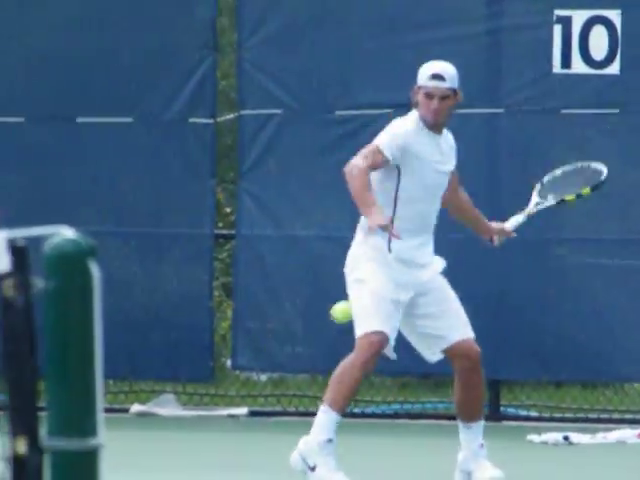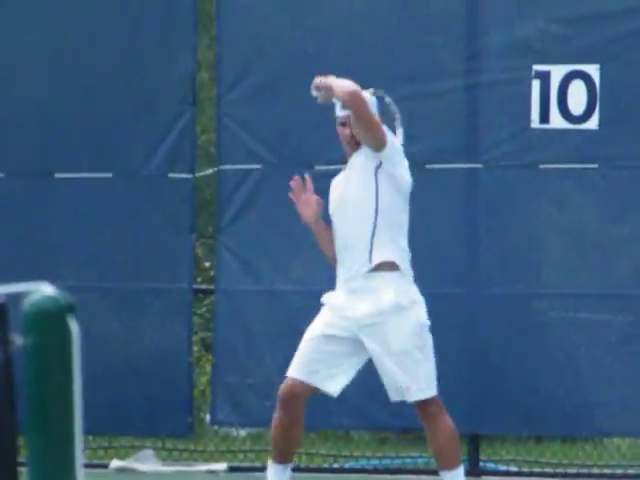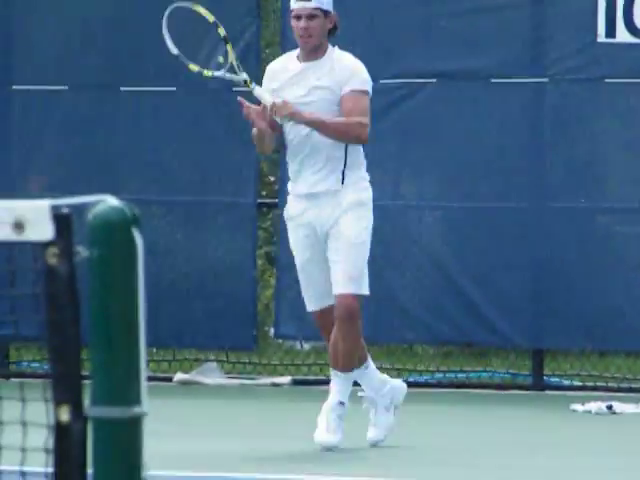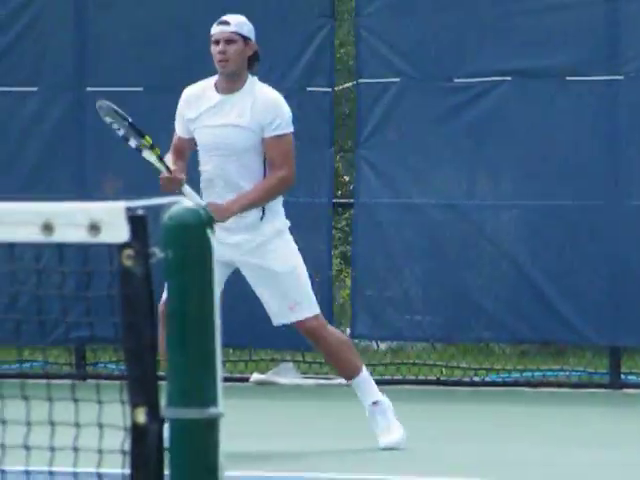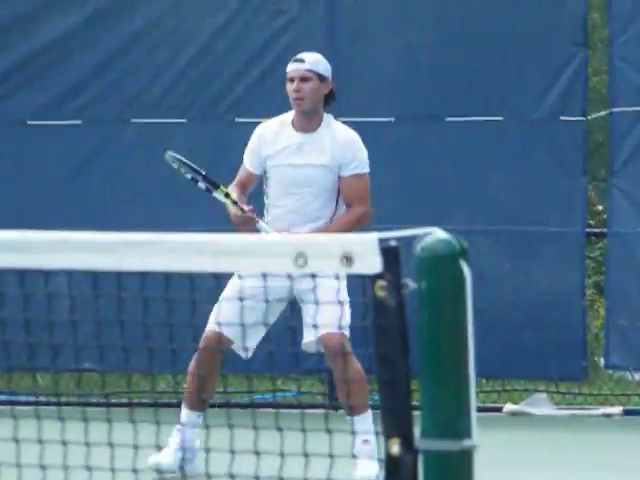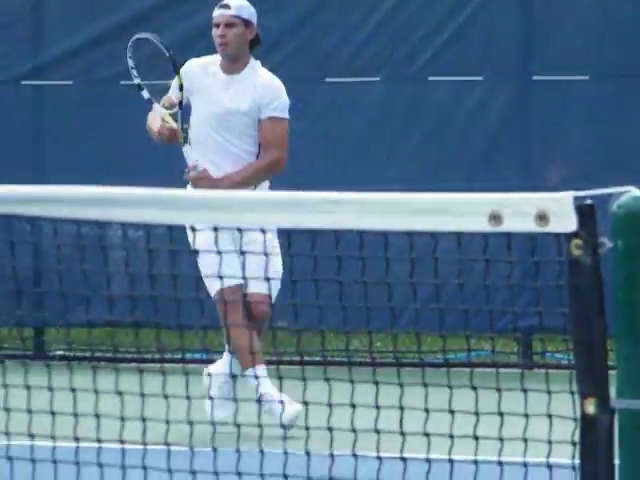
dt=0.4s
person 1, frame 1
left shoulder: (445, 142)
right shoulder: (405, 133)
right elbow: (356, 169)
left wrist: (486, 227)
right wrist: (373, 213)
left hip: (422, 267)
right hip: (380, 262)
left knee: (469, 356)
right knee: (371, 347)
person 1, frame 2
left shoulder: (385, 153)
right shoulder: (341, 182)
left elbow: (355, 95)
left wrist: (331, 84)
right wrist: (313, 220)
left hip: (390, 301)
right hip: (343, 304)
left knee: (426, 405)
right knee: (290, 395)
person 1, frame 3
left shoulder: (349, 69)
right shoulder: (277, 72)
left elbow: (358, 129)
right elbow: (268, 147)
left wrist: (299, 113)
right wrist: (261, 125)
left hip: (347, 201)
right hip: (302, 205)
left knee: (347, 305)
right knee: (324, 314)
left ankle: (336, 406)
right ankle: (383, 389)
person 1, frame 4
left shoulder: (270, 103)
right shoulder: (192, 97)
left elbow: (284, 174)
right elbow: (177, 155)
left wrist: (233, 205)
right wrist: (172, 174)
left hip: (262, 228)
right hip: (210, 227)
left knee: (312, 325)
right knee: (170, 312)
left ankle: (375, 405)
person 1, frame 5
left shoulder: (347, 142)
right shoulder: (266, 133)
left elbow: (360, 211)
right elbow: (238, 188)
right wrist: (237, 211)
left knee: (336, 348)
right knee: (212, 344)
right ankle: (183, 442)
person 1, frame 6
left shoulder: (270, 87)
right shoulder: (194, 70)
left elbow: (275, 157)
right elbow: (157, 121)
left wrist: (222, 182)
right wrist: (160, 123)
left knee: (259, 306)
right knee: (229, 299)
left ankle: (227, 374)
right ankle: (266, 392)
